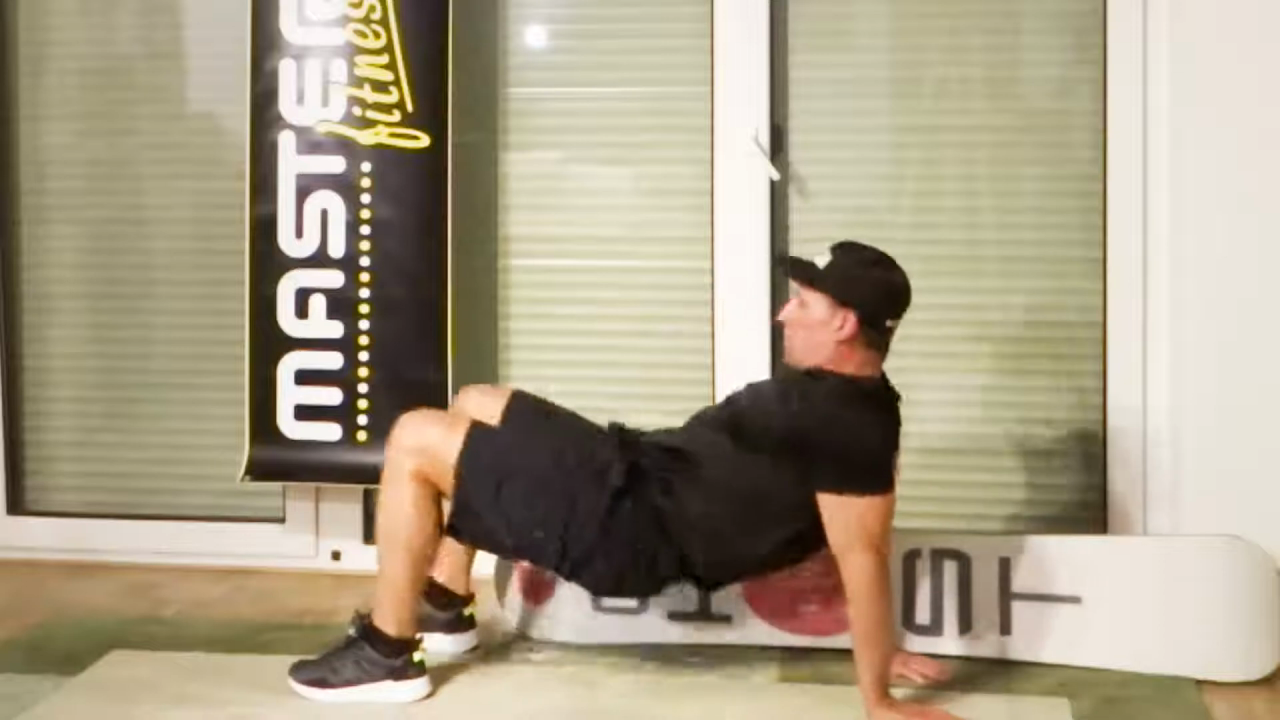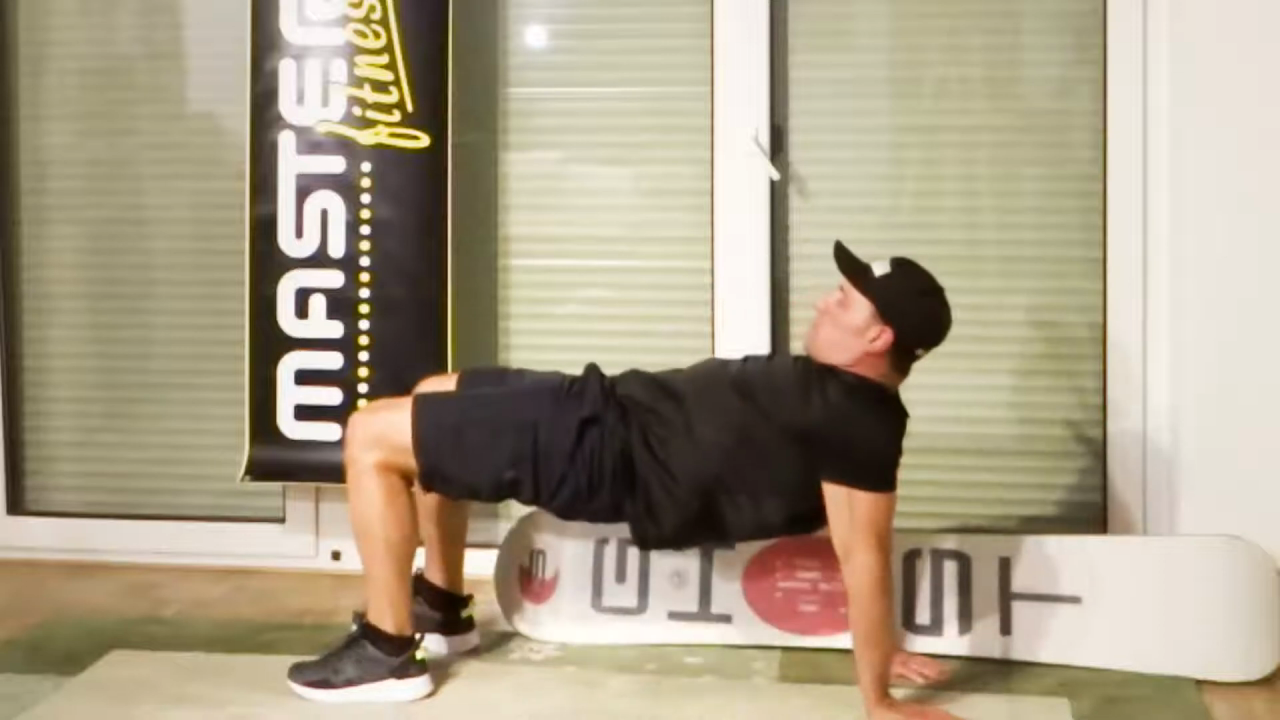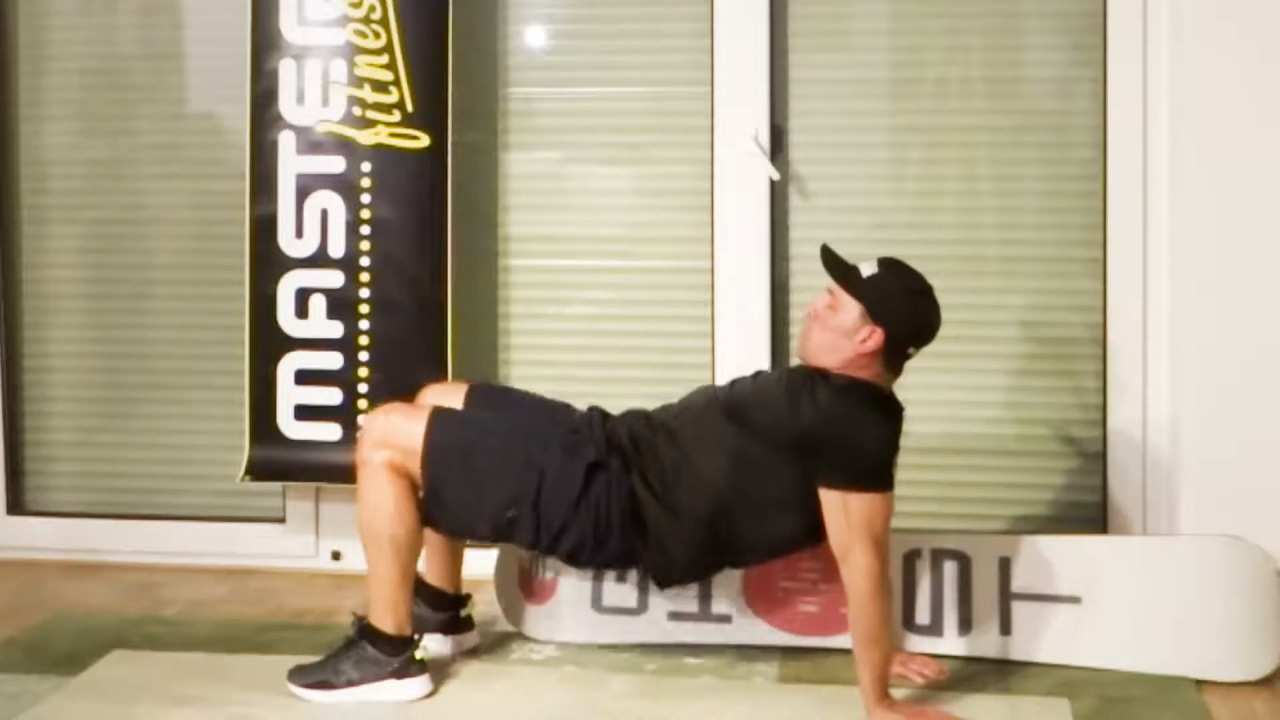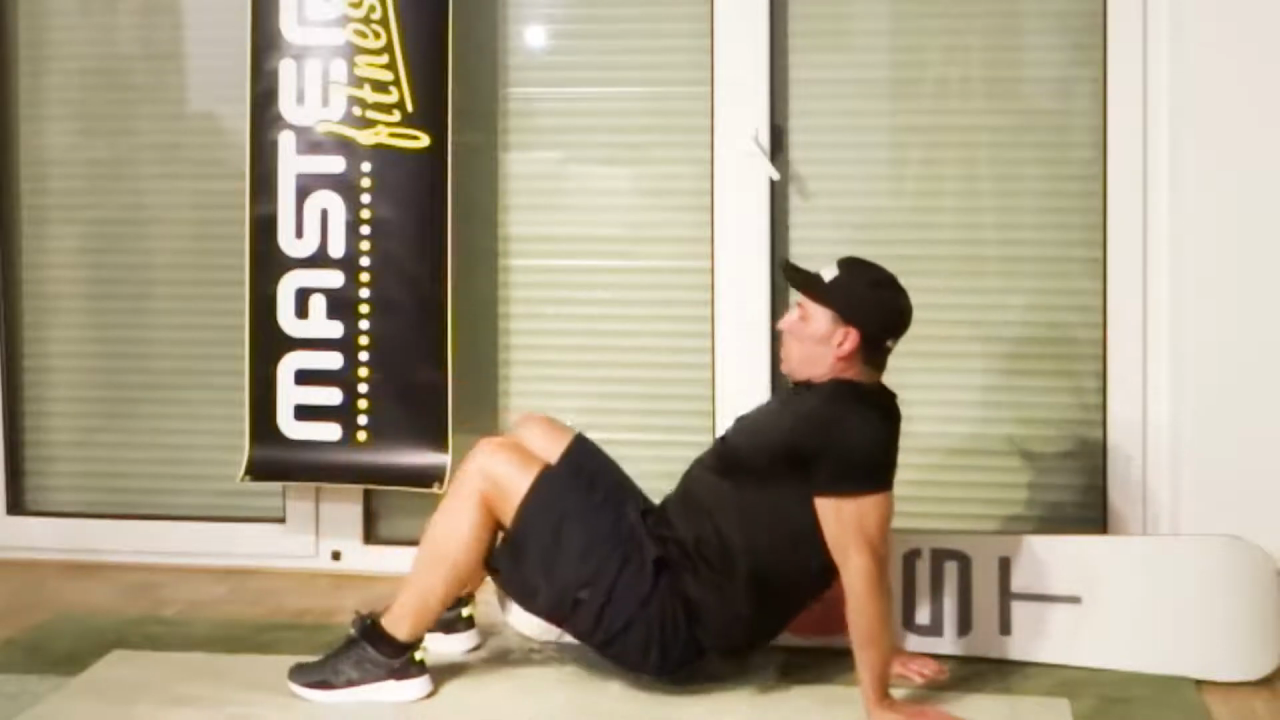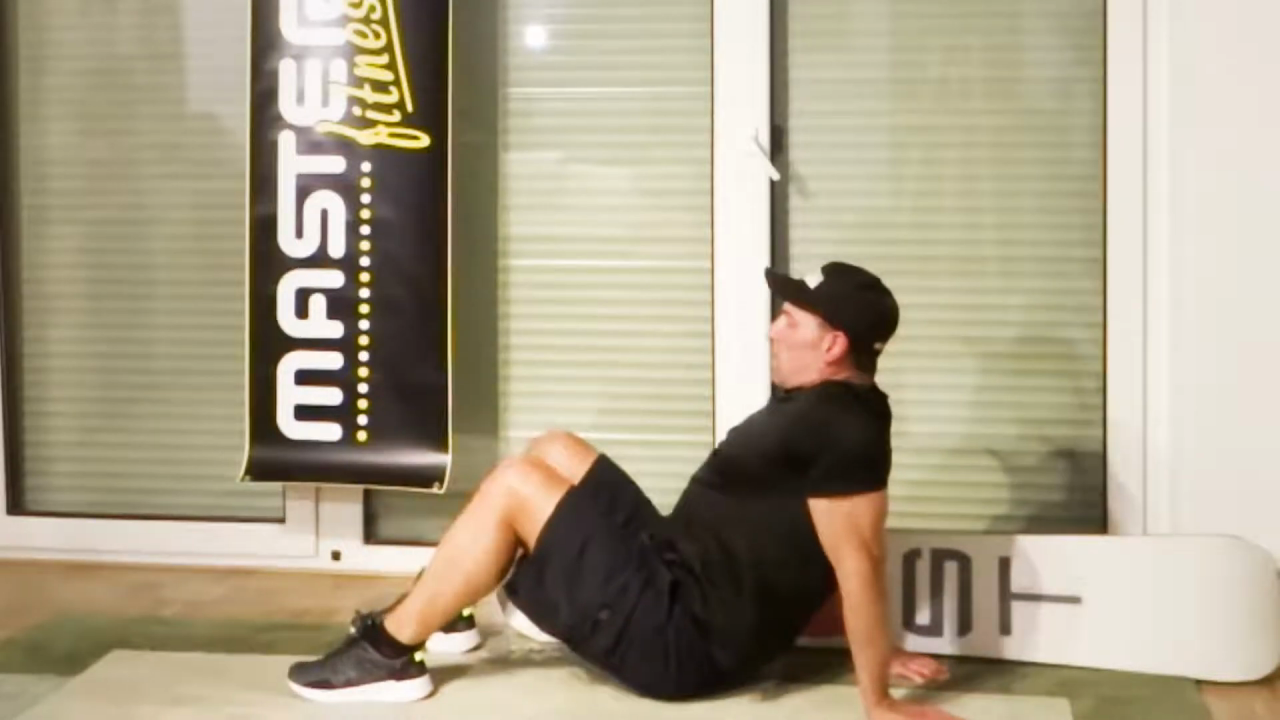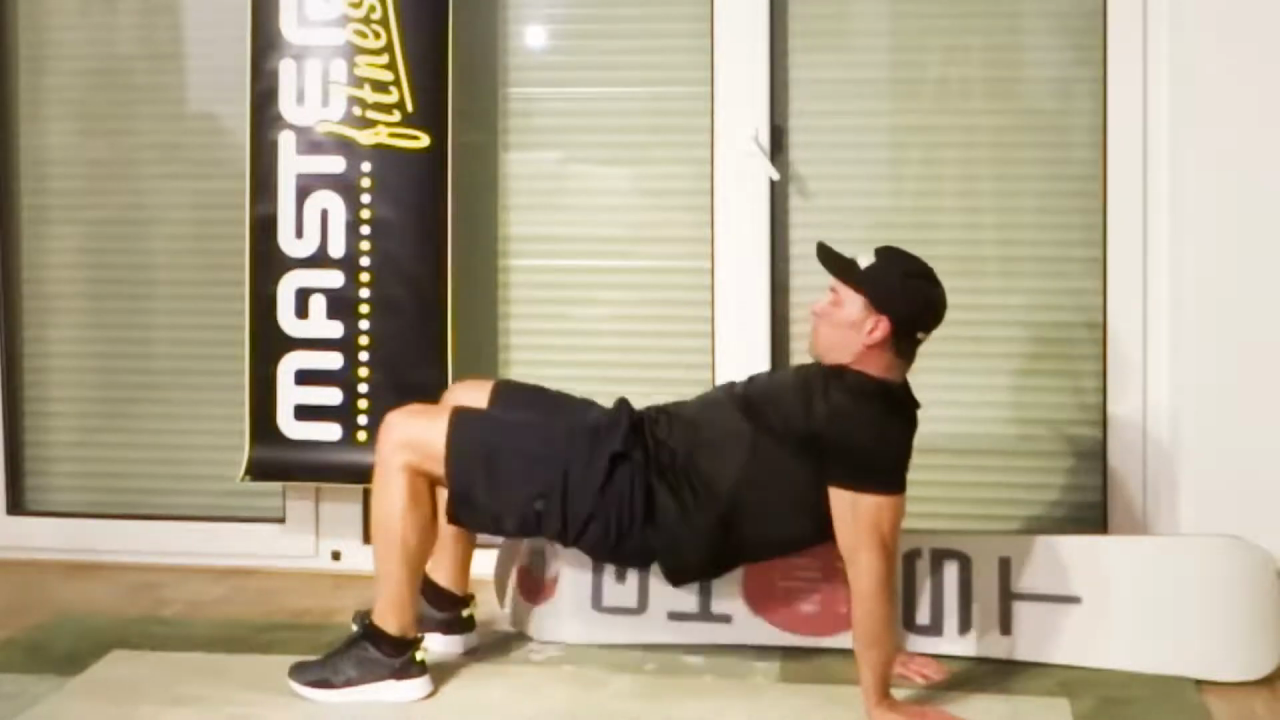
dt=0.7s
person 1, frame 1
left shoulder: (850, 424)
right shoulder: (842, 396)
left elbow: (862, 558)
left hip: (628, 520)
right hip: (635, 478)
left knee: (414, 440)
right knee: (474, 405)
left ankle: (387, 651)
right ankle: (444, 607)
person 1, frame 2
left shoulder: (857, 423)
right shoulder: (845, 397)
left elbow: (864, 556)
left hip: (601, 448)
left knee: (371, 437)
right knee: (432, 400)
left ankle: (388, 648)
right ankle: (441, 608)
person 1, frame 3
left shoulder: (854, 424)
right shoulder: (841, 399)
left elbow: (862, 556)
left hip: (613, 504)
right hip: (615, 457)
left knee: (387, 435)
right knee: (440, 403)
left ankle: (386, 651)
right ankle: (438, 610)
person 1, frame 4
left shoulder: (849, 424)
right shoulder: (830, 403)
left elbow: (861, 561)
left hip: (663, 613)
right hip: (660, 551)
left knee: (489, 465)
right knee: (534, 436)
left ankle: (389, 652)
right ankle: (439, 610)
person 1, frame 5
left shoulder: (841, 426)
right shoulder: (821, 406)
left elbow: (856, 562)
left hip: (683, 638)
right hip: (674, 568)
left knee: (514, 483)
right knee: (552, 452)
left ankle: (390, 652)
right ankle: (429, 611)
person 1, frame 6
left shoulder: (864, 421)
right shoulder: (857, 393)
left elbow: (869, 558)
left hip: (630, 495)
right hip: (637, 449)
left knee: (404, 436)
right knee: (465, 400)
left ankle: (388, 651)
right ankle: (443, 608)
